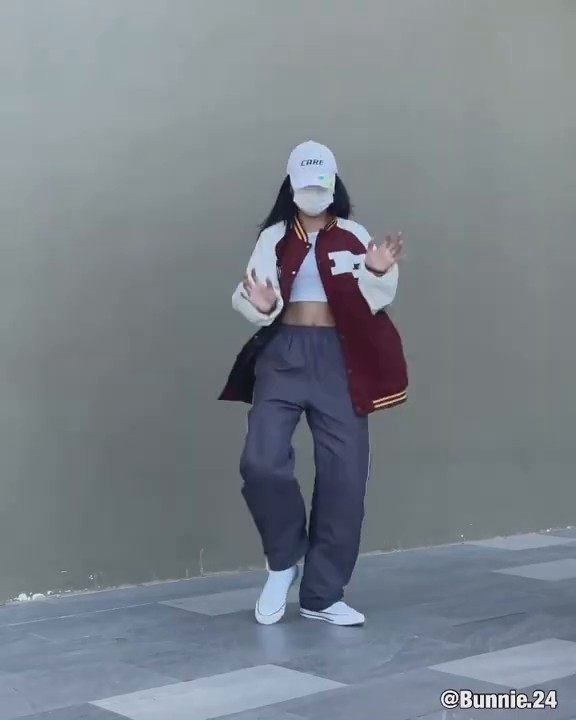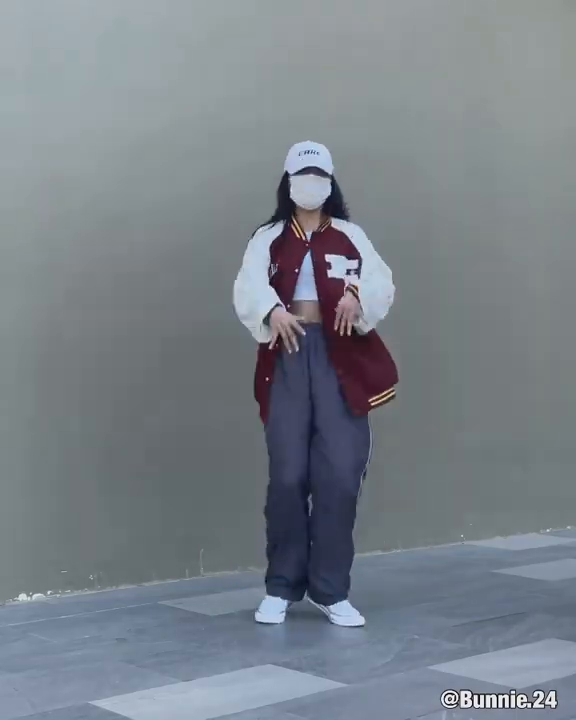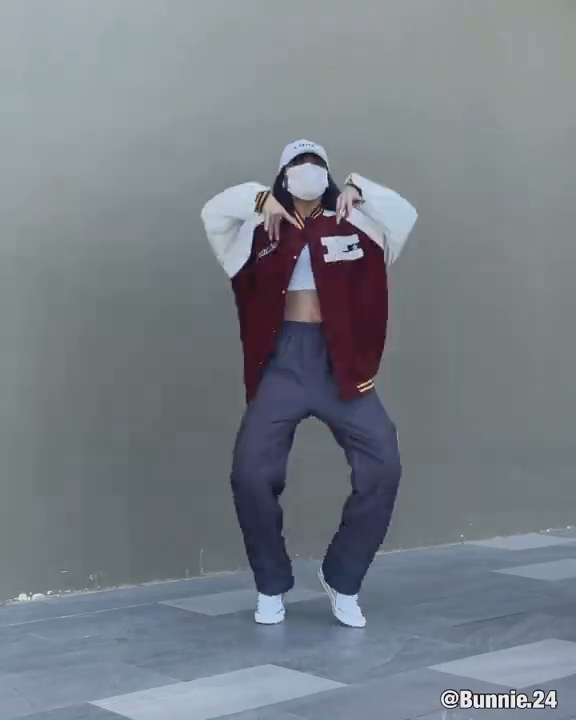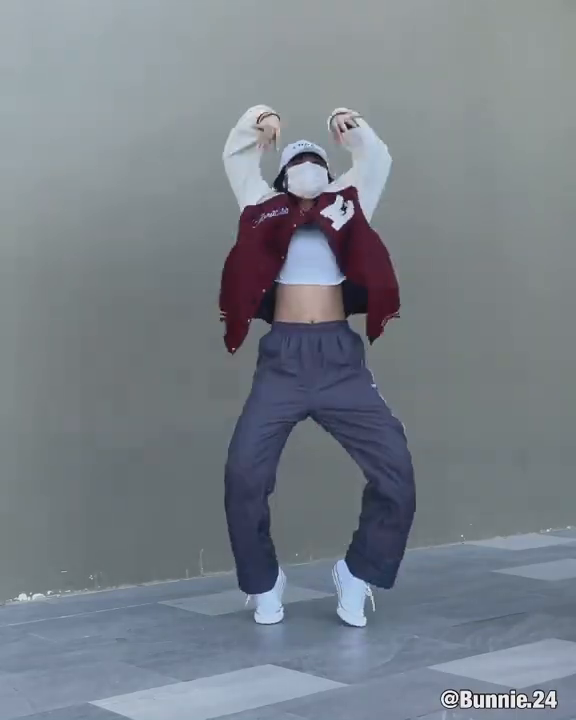
dt=0.1s
person 1, frame 1
left shoulder: (353, 236)
right shoulder: (272, 239)
left elbow: (374, 301)
right elbow: (259, 302)
left wrist: (379, 271)
right wrist: (259, 301)
left hip: (339, 359)
right hip: (282, 355)
left knee: (345, 477)
right knee: (263, 463)
left ankle: (324, 594)
right ankle: (282, 559)
person 1, frame 2
left shoulder: (348, 237)
right shoulder: (269, 240)
left elbow: (380, 289)
right elbow: (249, 291)
left wrist: (358, 298)
right wrist: (271, 313)
left hip: (340, 360)
right hip: (287, 357)
left knee: (340, 476)
right knee: (288, 479)
left ankle: (328, 590)
right ankle: (280, 587)
person 1, frame 3
left shoulder: (348, 223)
right shoulder: (263, 225)
left elbow: (403, 216)
right elbow: (215, 213)
left wrist: (358, 192)
right wrist: (259, 199)
left hip: (337, 356)
right hip: (281, 359)
left knee: (382, 466)
right knee: (252, 473)
left ankle: (342, 581)
right ankle: (272, 587)
person 1, frame 4
left shoulder: (343, 209)
right shoulder: (268, 208)
left elbow: (375, 167)
right elbow: (237, 165)
left wrist: (355, 130)
right wrist: (257, 127)
left hip: (340, 358)
right hip: (284, 359)
left knee: (394, 465)
right knee: (245, 473)
left ankle: (359, 571)
right ankle: (263, 584)
